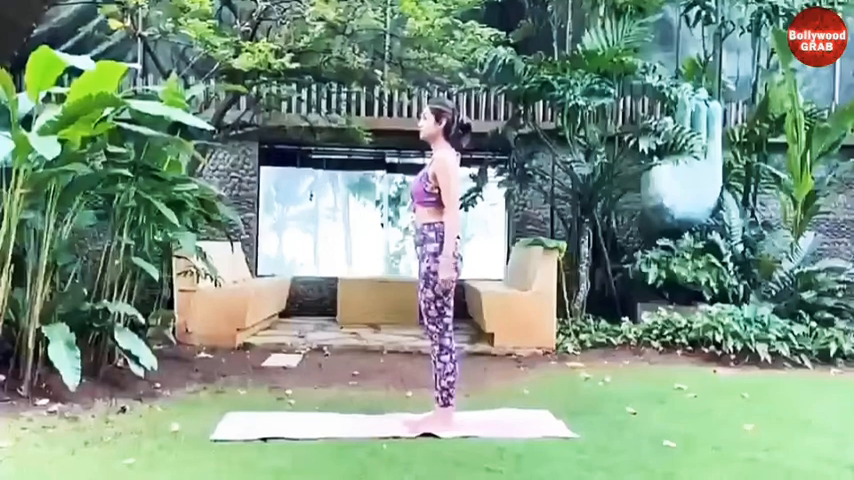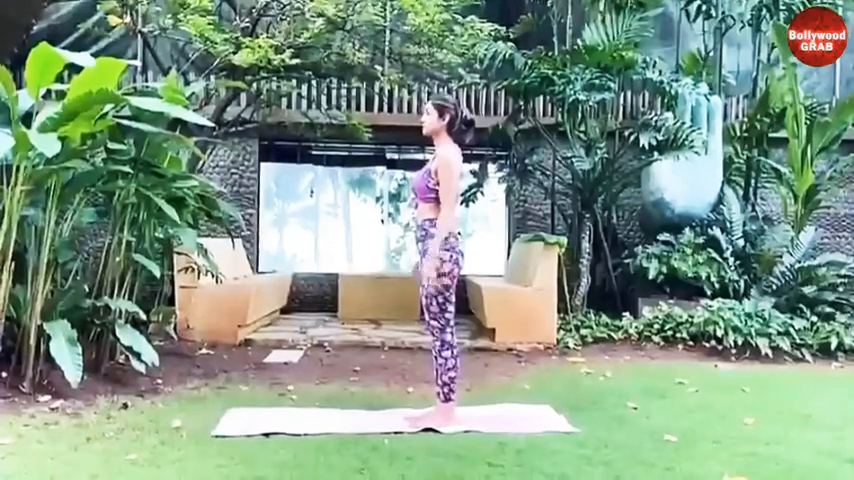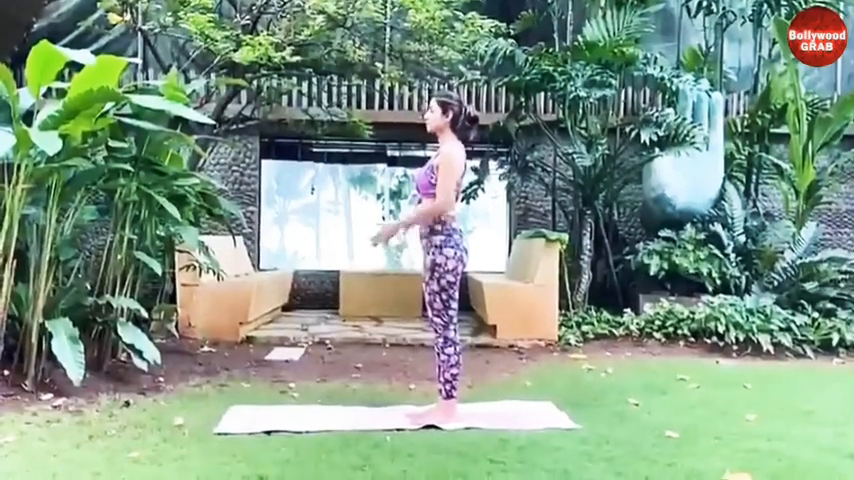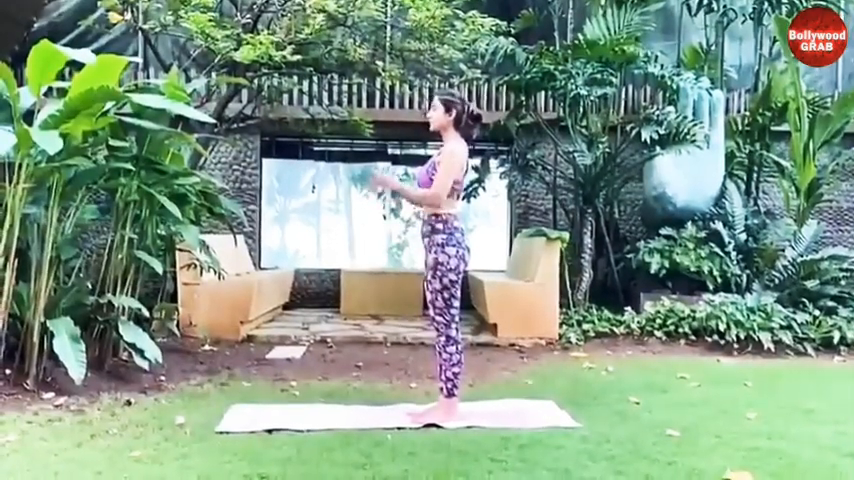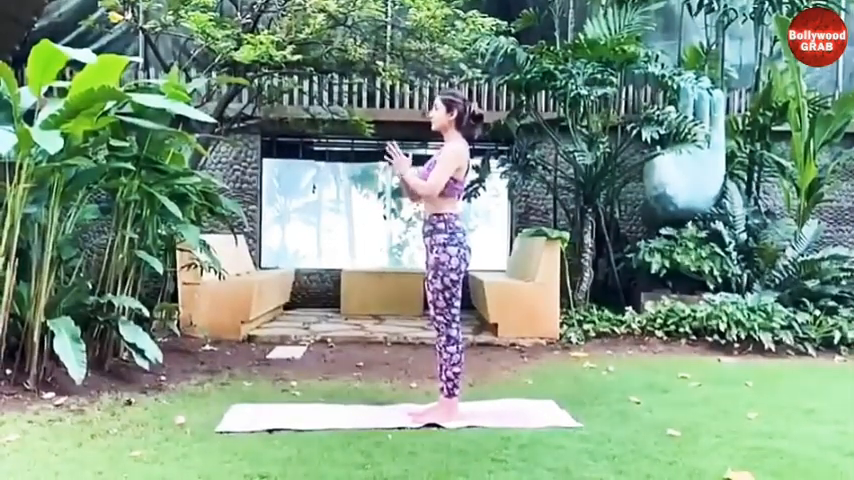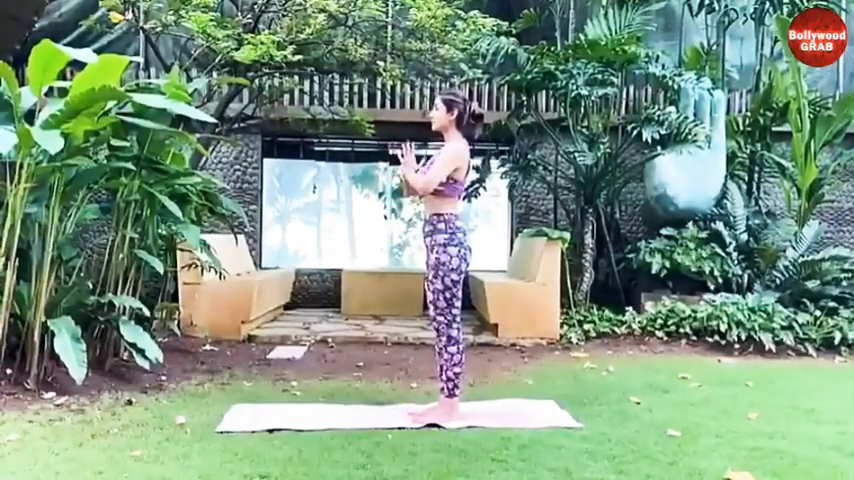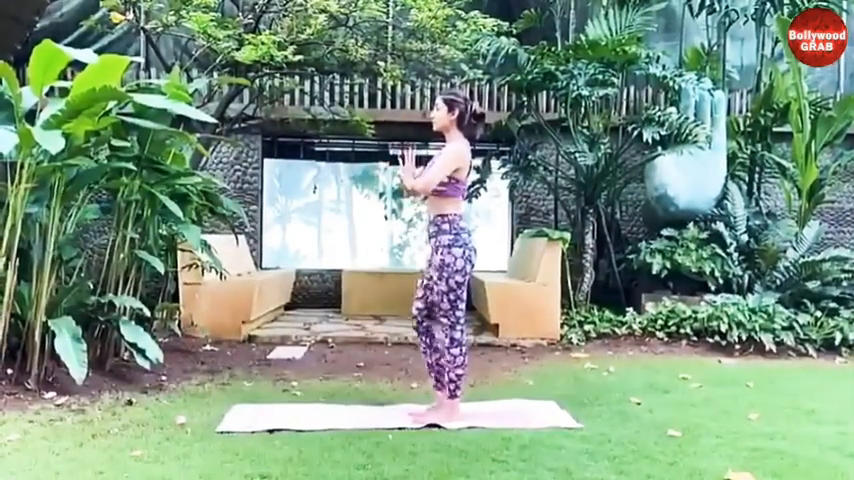
dt=0.5s
person 1, frame 1
left shoulder: (444, 158)
right shoulder: (438, 158)
left elbow: (452, 212)
left wrist: (448, 260)
left hip: (437, 247)
right hip: (430, 247)
left knee: (440, 332)
right knee: (436, 331)
left ankle: (444, 414)
right ankle: (442, 410)
person 1, frame 2
left shoulder: (447, 155)
right shoulder: (440, 155)
left elbow: (447, 212)
left wrist: (432, 257)
left hip: (439, 246)
right hip: (431, 244)
left knee: (442, 329)
right knee: (438, 328)
left ankle: (446, 410)
right ankle: (443, 405)
person 1, frame 3
left shoulder: (451, 151)
right shoulder: (444, 152)
left elbow: (441, 205)
left wrist: (397, 225)
right wrist: (400, 226)
left hip: (444, 241)
right hip: (437, 241)
left knee: (445, 325)
right knee: (440, 325)
left ankle: (447, 407)
right ankle: (445, 402)
person 1, frame 4
left shoulder: (454, 149)
right shoulder: (447, 150)
left elbow: (436, 197)
right elbow: (427, 197)
left wrist: (395, 185)
right wrist: (397, 186)
left hip: (445, 238)
right hip: (437, 238)
left knee: (446, 323)
right knee: (442, 322)
left ankle: (448, 405)
right ankle: (445, 400)
person 1, frame 5
left shoulder: (456, 148)
right shoulder: (447, 149)
left elbow: (429, 190)
right elbow: (416, 195)
left wrist: (405, 171)
right wrist: (404, 172)
left hip: (447, 238)
right hip: (438, 237)
left knee: (447, 322)
right knee: (442, 321)
left ankle: (449, 404)
right ankle: (446, 400)
person 1, frame 6
left shoulder: (456, 148)
right shoulder: (447, 149)
left elbow: (424, 185)
right elbow: (413, 190)
left wrist: (411, 171)
right wrist: (408, 171)
left hip: (447, 238)
right hip: (438, 237)
left knee: (448, 322)
right knee: (441, 321)
left ankle: (450, 405)
right ankle: (446, 400)
person 1, frame 7
left shoulder: (457, 149)
right shoulder: (449, 150)
left elbow: (423, 186)
right elbow: (418, 188)
left wrist: (409, 177)
right wrist: (409, 176)
left hip: (452, 240)
right hip: (442, 239)
left knee: (451, 322)
right knee: (422, 317)
left ankle: (451, 405)
right ankle: (442, 396)
